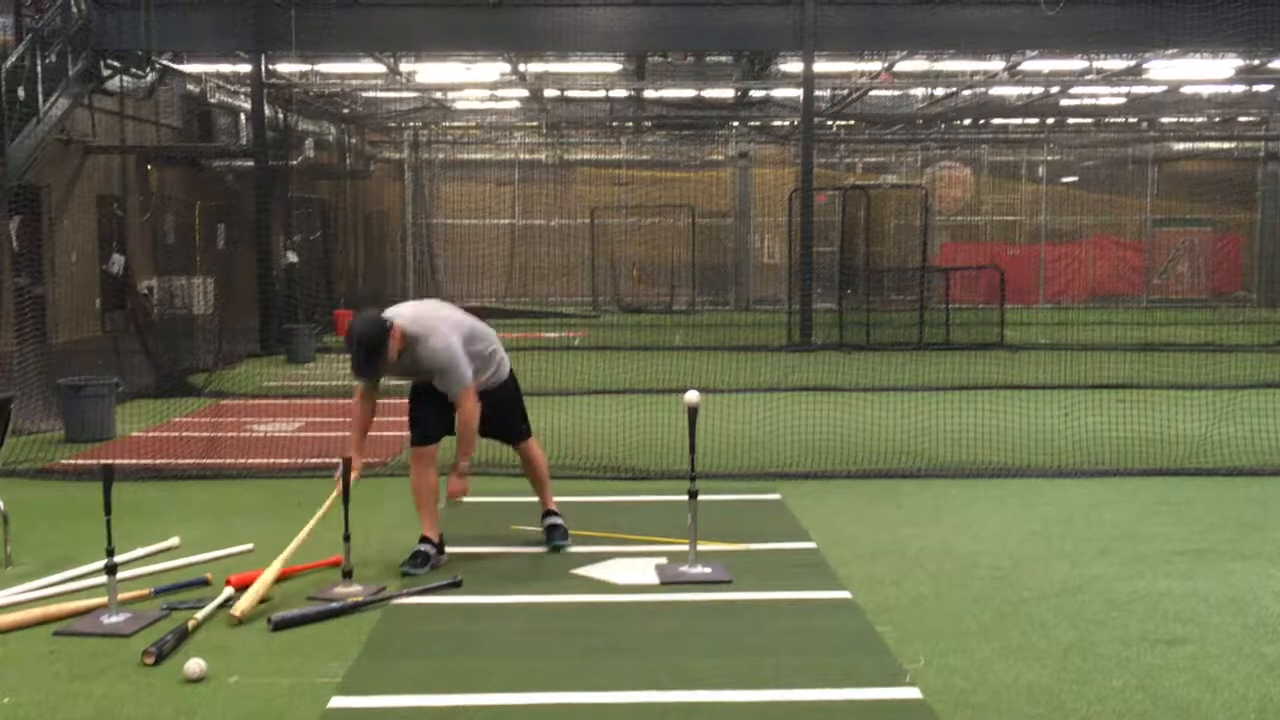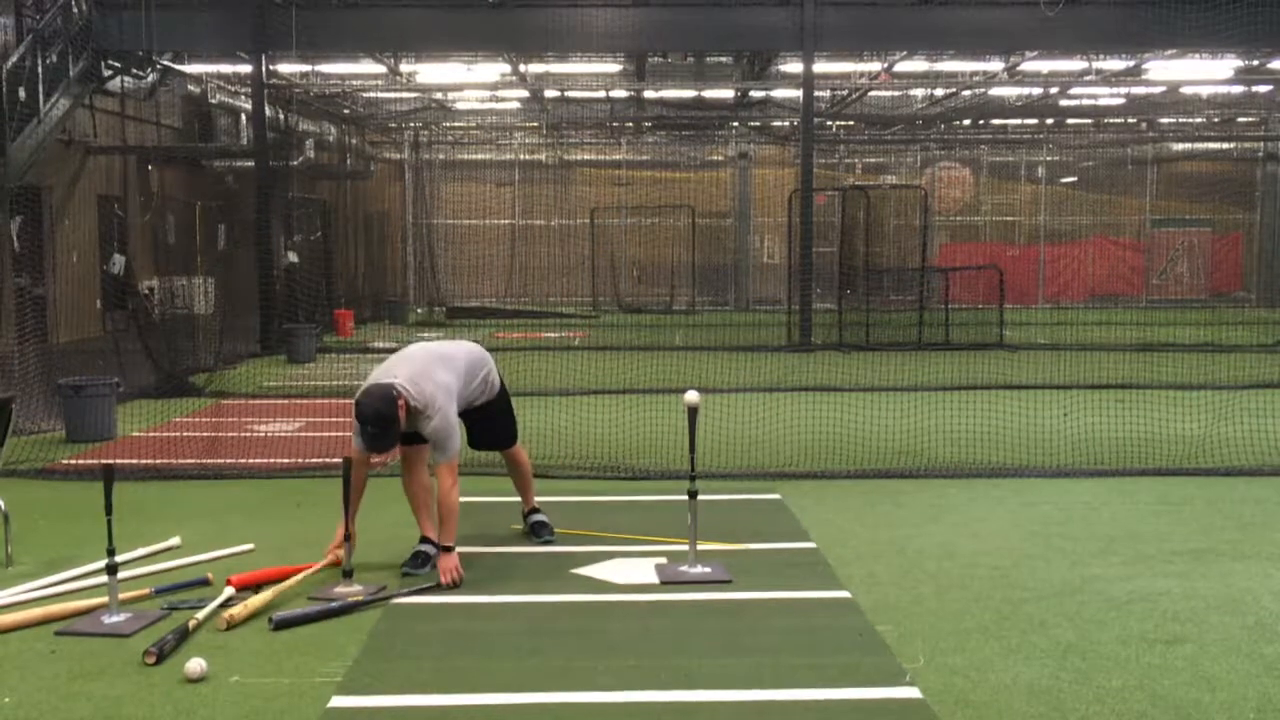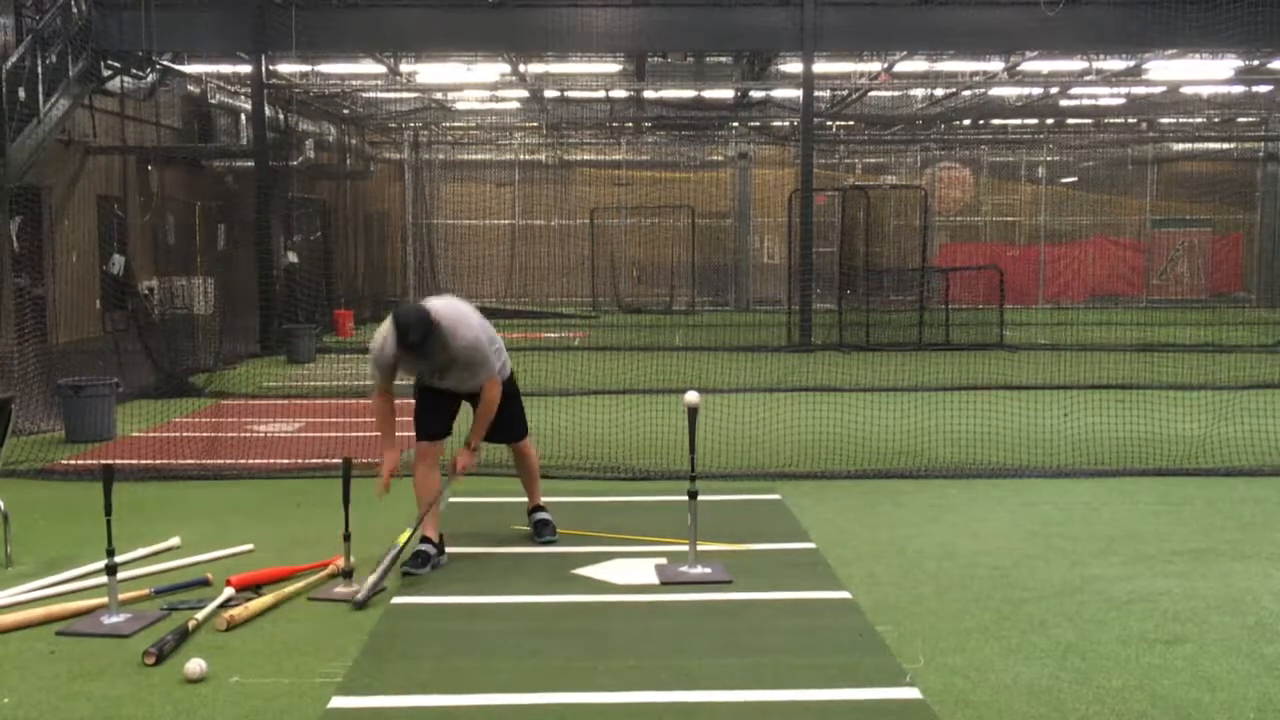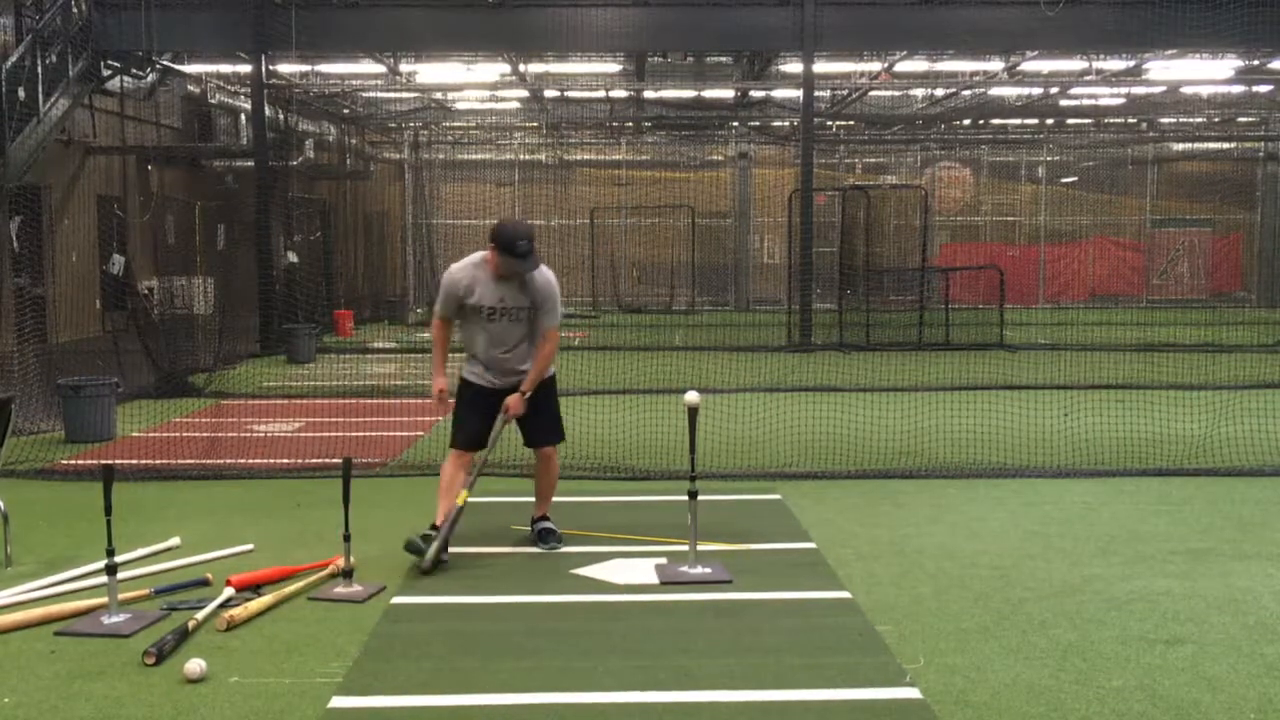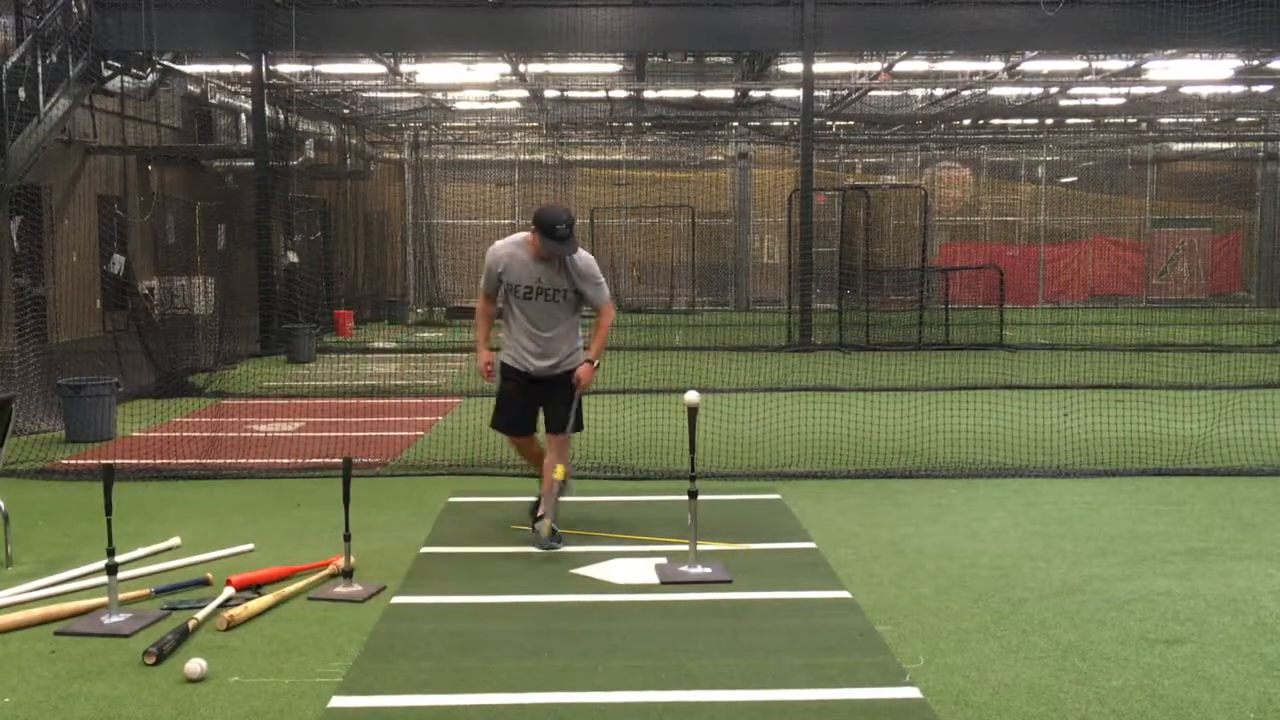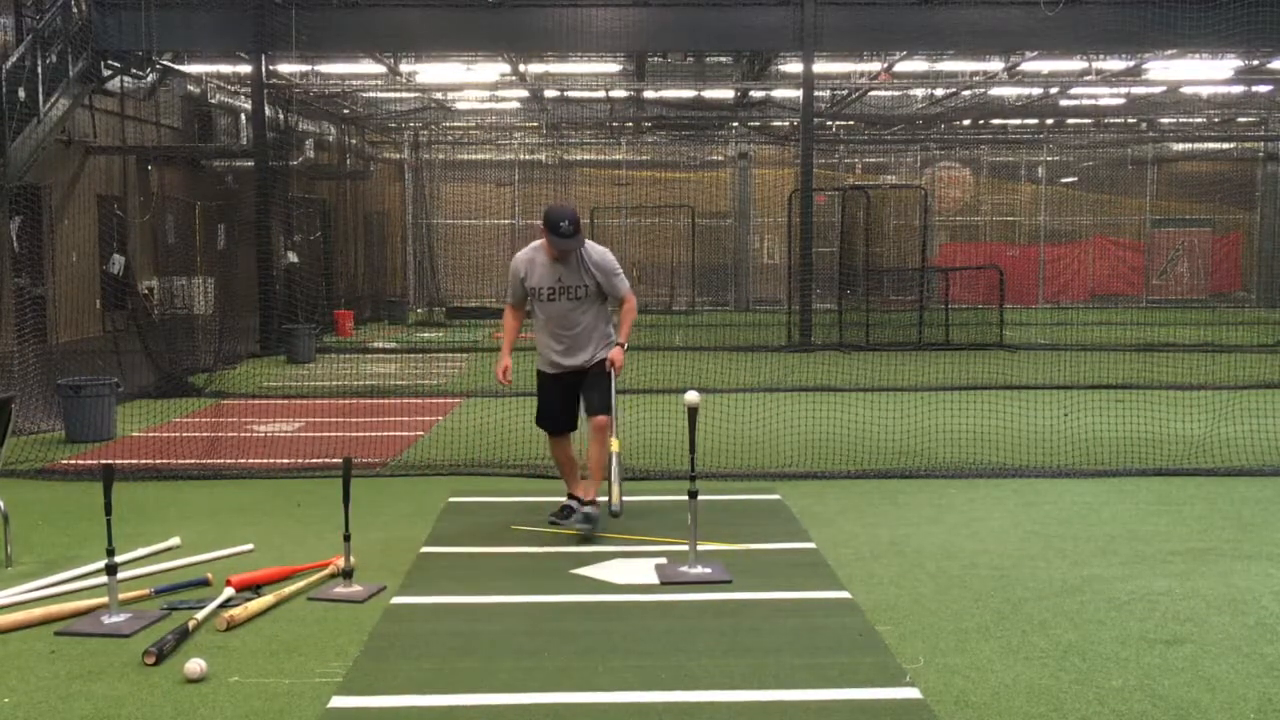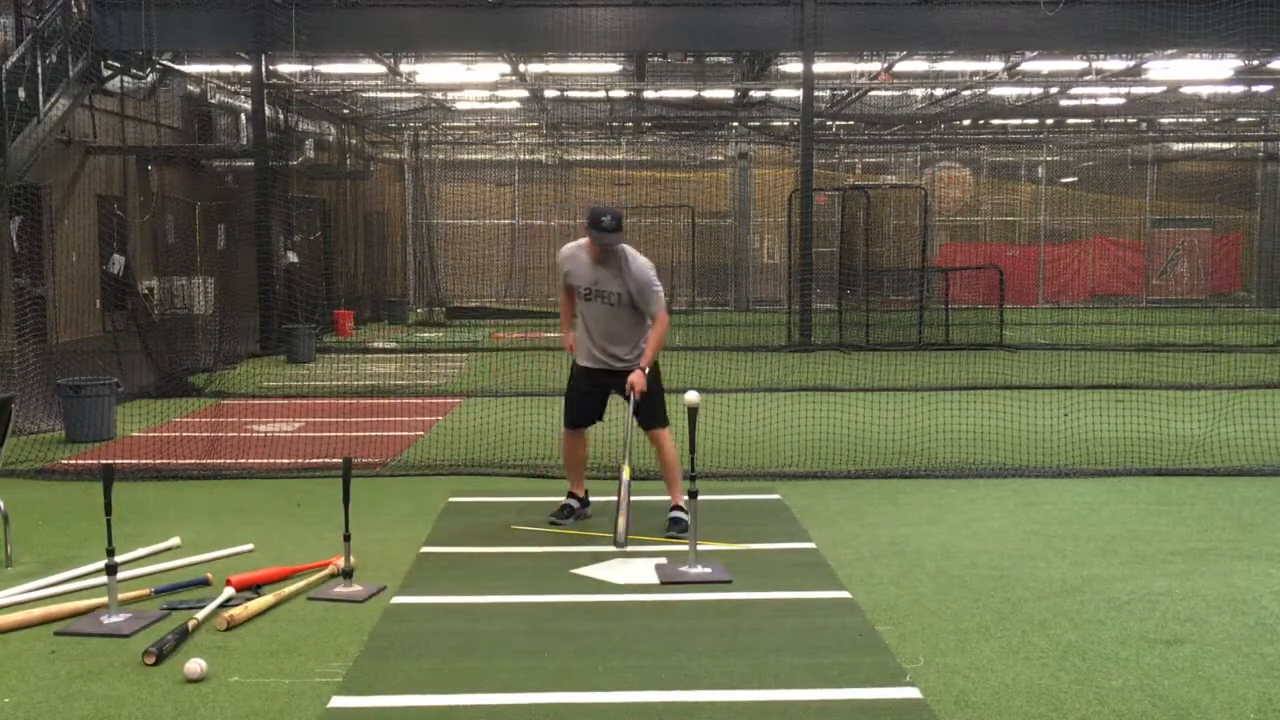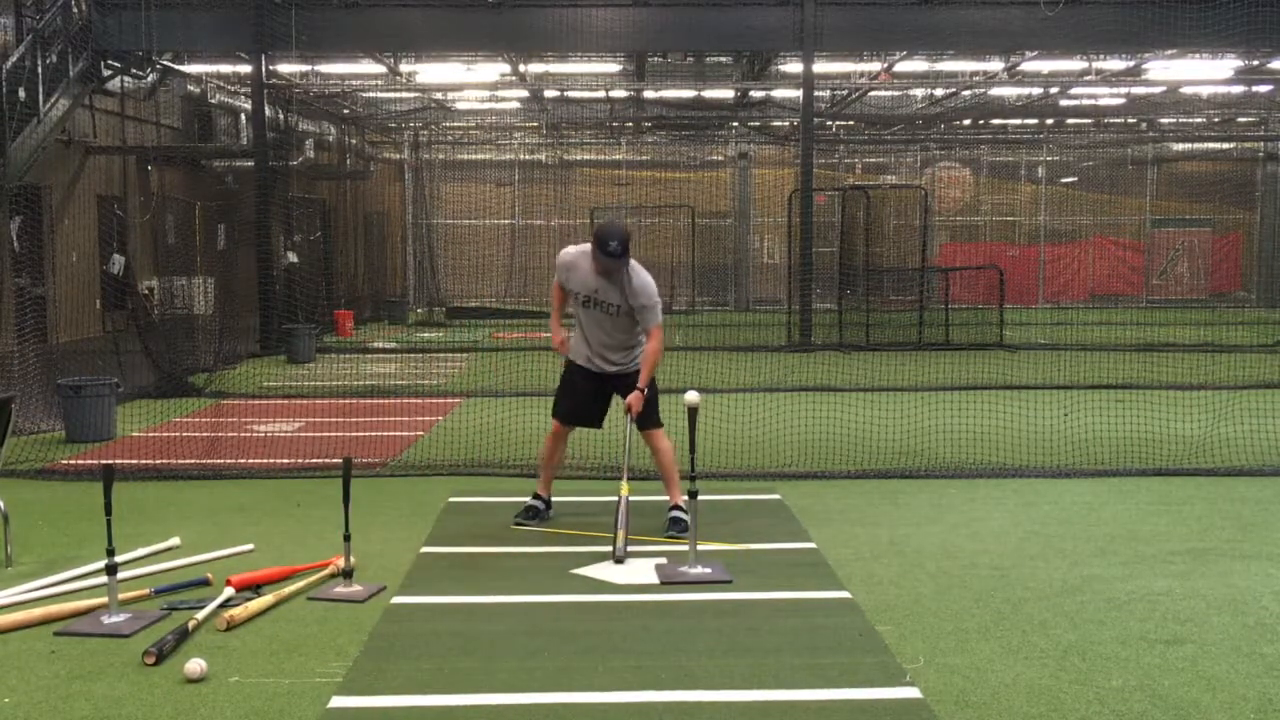
dt=0.4s
person 1, frame 1
left shoulder: (436, 342)
right shoulder: (371, 347)
left elbow: (469, 406)
right elbow: (365, 397)
left wrist: (461, 470)
right wrist: (355, 454)
left hip: (487, 370)
left knee: (522, 442)
right knee: (421, 454)
left ankle: (550, 514)
right ankle: (431, 540)
person 1, frame 2
left shoulder: (434, 410)
right shoulder: (368, 407)
left elbow: (447, 482)
right elbow: (359, 463)
left wrist: (448, 550)
right wrist: (348, 521)
left hip: (478, 379)
left knee: (509, 449)
right knee: (410, 458)
left ankle: (531, 510)
right ankle: (429, 542)
person 1, frame 3
left shoulder: (467, 333)
right shoulder: (384, 344)
left elbow: (491, 391)
right elbow: (383, 395)
left wrist: (471, 447)
right wrist: (389, 452)
left hip: (487, 378)
right hip: (434, 385)
left knee: (518, 441)
right knee: (425, 453)
left ankle: (536, 509)
right ankle: (430, 541)
person 1, frame 4
left shoulder: (543, 281)
right shoulder: (459, 276)
left elbow: (549, 341)
right elbow: (442, 323)
left wrist: (524, 392)
right wrist: (439, 374)
left hip: (533, 378)
right hip: (479, 377)
left knee: (546, 450)
right knee: (460, 451)
left ankle: (541, 519)
right ankle: (437, 530)
person 1, frame 5
left shoulder: (582, 263)
right shoulder: (500, 254)
left elbow: (606, 312)
right elbow: (487, 299)
left wrist: (591, 360)
right wrist: (483, 348)
left hip: (566, 364)
right hip: (516, 362)
left knee: (558, 438)
right knee: (516, 434)
left ankle: (543, 516)
right ankle: (549, 486)
person 1, frame 6
left shoulder: (599, 258)
right shoulder: (523, 262)
left elbow: (628, 301)
right elbow: (514, 309)
left wrist: (620, 344)
right wrist: (505, 354)
left hip: (597, 357)
right hip: (552, 363)
left knee: (600, 423)
right knee: (557, 434)
left ankle: (589, 501)
right ankle: (575, 496)
person 1, frame 7
left shoulder: (640, 269)
right shoulder: (569, 256)
left elbow: (660, 323)
left wrist: (642, 369)
right wrist: (567, 328)
left hip: (635, 361)
right hip: (589, 360)
left knee: (657, 430)
right knee: (573, 427)
left ankle: (678, 506)
right ankle: (577, 497)
person 1, frame 8
left shoulder: (641, 282)
right shoulder: (569, 259)
left elbow: (655, 339)
left wrist: (641, 389)
right wrist: (556, 325)
left hip: (631, 364)
right hip: (584, 361)
left knee: (653, 431)
right knee: (558, 428)
left ankle: (677, 505)
right ankle: (541, 499)
